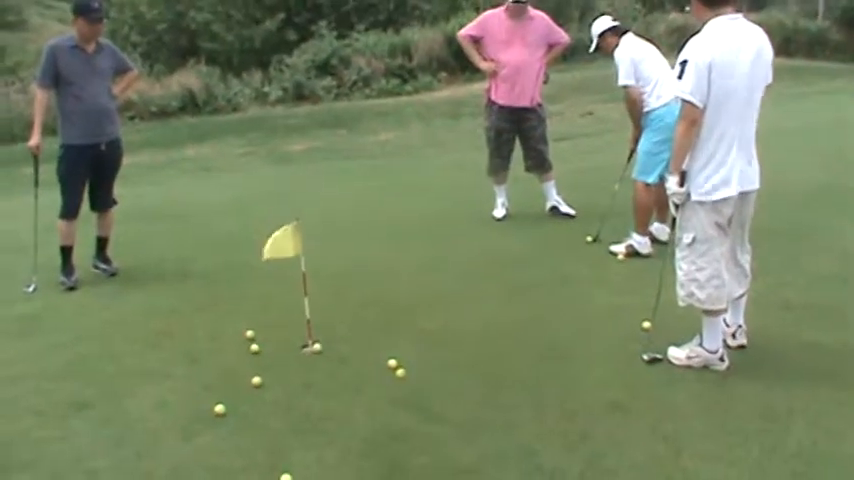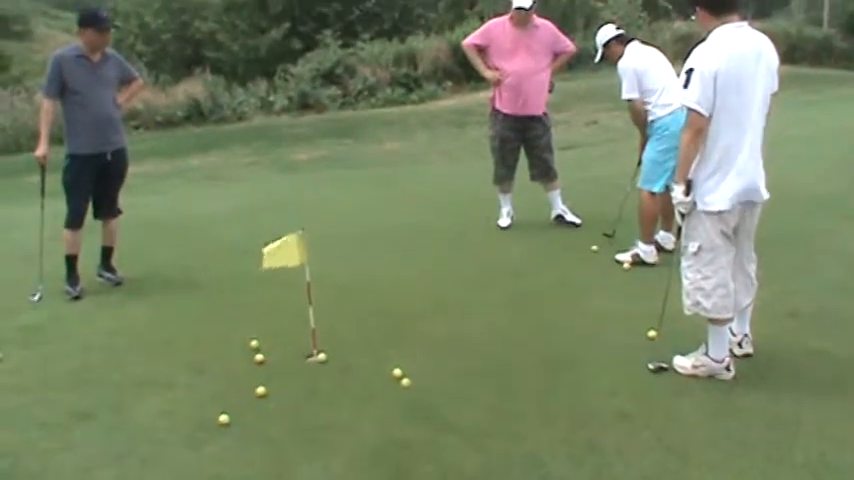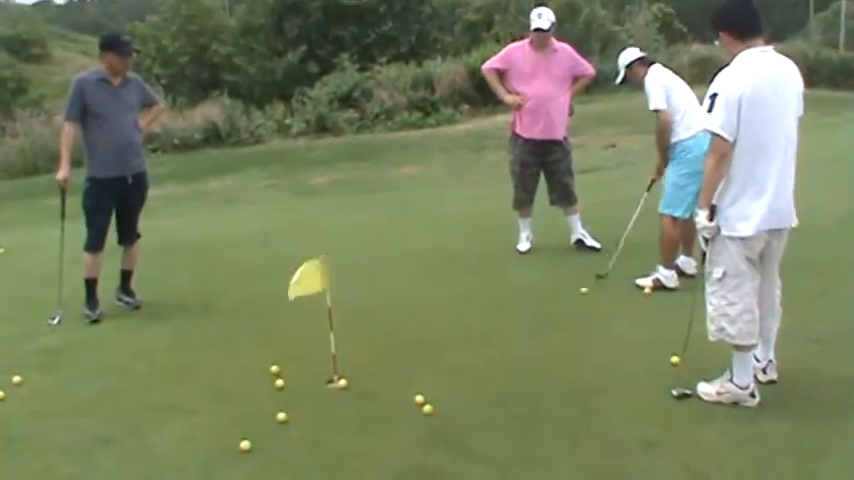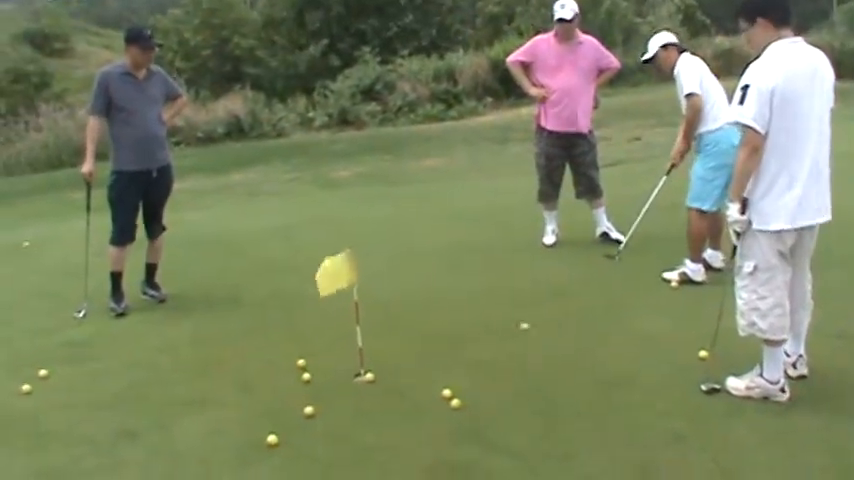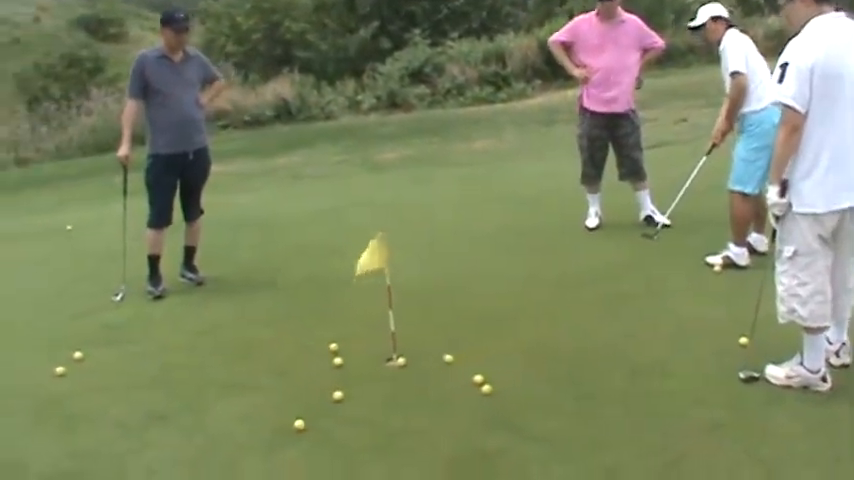
dt=0.5s
person 1, frame 1
left shoulder: (701, 46)
right shoulder: (760, 39)
left elbow: (690, 119)
right elbow: (757, 99)
left wrist: (674, 173)
left hip: (709, 176)
right hip: (745, 170)
left knee: (705, 261)
right knee: (736, 252)
left ankle: (711, 347)
right ankle: (734, 325)
person 1, frame 2
left shoulder: (707, 55)
right shoulder: (765, 47)
left elbow: (696, 127)
right elbow: (763, 108)
left wrist: (680, 182)
left hip: (715, 184)
right hip: (751, 178)
left knee: (711, 269)
right knee: (742, 260)
left ankle: (717, 356)
right ankle: (740, 334)
person 1, frame 3
left shoulder: (731, 80)
right shoulder: (790, 72)
left elbow: (720, 152)
right elbow: (789, 132)
left wrist: (703, 207)
left hip: (739, 209)
right hip: (779, 205)
left knee: (735, 295)
right knee: (767, 286)
left ankle: (742, 383)
right ankle: (765, 361)
person 1, frame 4
left shoulder: (763, 71)
right shoulder: (821, 62)
left elbow: (752, 145)
right elbow: (815, 127)
left wrist: (735, 200)
left hip: (771, 202)
right hip: (812, 198)
left knee: (765, 289)
right knee: (798, 279)
left ankle: (771, 378)
right ankle: (795, 354)
person 1, frame 5
left shoulder: (803, 47)
left elbow: (791, 125)
left wrist: (775, 183)
left hip: (813, 185)
left knee: (806, 275)
left ankle: (812, 367)
person 2, frame 1
left shoulder: (108, 50)
right shoulder: (56, 49)
left elbow: (132, 72)
right elbow: (43, 91)
left wrist: (116, 92)
right wrist: (37, 132)
left hip: (109, 140)
right hip: (75, 143)
left knee: (105, 202)
right knee: (70, 207)
left ankle: (101, 255)
right ankle: (67, 266)
person 2, frame 2
left shoulder: (113, 59)
right shoulder: (61, 60)
left elbow: (136, 81)
right elbow: (49, 101)
left wrist: (121, 101)
right wrist: (43, 142)
left hip: (114, 149)
right hip: (81, 152)
left knee: (109, 211)
right knee: (75, 216)
left ankle: (106, 265)
right ankle: (72, 276)
person 2, frame 3
left shoulder: (134, 83)
right shoulder: (83, 83)
left elbow: (157, 105)
right elbow: (70, 124)
left wrist: (142, 125)
right wrist: (64, 165)
left hip: (135, 172)
right hip: (101, 175)
left knee: (130, 235)
right knee: (95, 239)
left ankle: (125, 288)
right ankle: (91, 299)
person 2, frame 4
left shoulder: (159, 76)
right shoulder: (108, 77)
left elbow: (181, 98)
right elbow: (96, 118)
left wrist: (167, 117)
right wrist: (89, 158)
left hip: (160, 166)
right hip: (126, 169)
left knee: (155, 228)
right knee: (121, 233)
left ankle: (150, 281)
right ankle: (116, 292)
person 2, frame 5
left shoulder: (196, 60)
right shoulder: (145, 61)
left elbow: (219, 81)
right elbow: (133, 102)
left wrist: (205, 99)
right wrist: (126, 143)
left hip: (197, 150)
right hip: (163, 153)
left knee: (193, 212)
right knee: (158, 217)
left ankle: (188, 265)
right ankle: (154, 275)
person 3, frame 1
left shoulder: (623, 51)
right shoulder: (640, 44)
left elbow: (633, 96)
left wrist: (636, 130)
right wrist: (640, 129)
left hip: (661, 115)
right hip: (675, 110)
left knee: (644, 180)
right knee: (660, 175)
left ankle: (640, 241)
right ankle: (660, 228)
person 3, frame 2
left shoulder: (627, 62)
right shoulder: (648, 51)
left elbow: (636, 107)
left wrist: (644, 137)
right wrist: (648, 135)
left hip: (667, 124)
right hip: (681, 118)
left knee: (649, 188)
right knee: (666, 183)
left ankle: (646, 249)
right ankle: (666, 237)
person 3, frame 3
left shoulder: (653, 78)
right shoulder: (664, 76)
left elbow: (664, 120)
left wrist: (661, 157)
right wrist: (662, 158)
left hip: (690, 148)
right hip: (700, 144)
left knee: (670, 213)
right knee: (684, 209)
left ankle: (667, 274)
right ankle: (686, 261)
person 3, frame 4
left shoulder: (686, 65)
right shoulder: (689, 67)
left elbow: (696, 104)
right elbow: (690, 114)
left wrist: (685, 141)
right wrist: (679, 145)
left hip: (716, 140)
right hip: (725, 138)
left knee: (698, 206)
right knee: (711, 203)
left ankle: (694, 268)
right ankle: (713, 255)
person 3, frame 5
left shoulder: (733, 41)
right shoulder: (733, 43)
left elbow: (740, 84)
right elbow: (733, 92)
left wrist: (729, 122)
right wrist: (721, 123)
left hip: (759, 120)
right hip: (765, 118)
left knee: (741, 189)
right knee: (754, 185)
left ankle: (737, 251)
right ankle: (758, 238)
person 4, frame 1
left shoulder: (541, 21)
right shoulder: (490, 19)
left elbow: (563, 40)
right elbow: (464, 36)
left wrist: (544, 61)
right wrist: (481, 63)
left hip: (531, 102)
right hip: (500, 102)
left knee: (540, 155)
right knee: (498, 156)
left ankle: (553, 201)
right ankle: (500, 201)
person 4, frame 2
left shoulder: (546, 29)
right shoulder: (495, 27)
left elbow: (569, 49)
right elbow: (468, 44)
left wrist: (549, 70)
right wrist: (486, 71)
left hip: (536, 109)
right hip: (504, 110)
left knee: (546, 164)
right knee: (503, 165)
left ankle: (558, 210)
right ankle: (506, 210)
person 4, frame 3
left shoulder: (566, 53)
right shoulder: (514, 51)
left elbow: (588, 73)
right elbow: (488, 68)
left wrist: (570, 93)
right wrist: (505, 95)
left hip: (556, 133)
right hip: (524, 134)
left knee: (565, 188)
right knee: (523, 189)
left ankle: (578, 233)
right ankle: (525, 234)
person 4, frame 4
left shoulder: (591, 45)
right shoulder: (540, 44)
left elbow: (613, 65)
right elbow: (513, 61)
left wrist: (594, 85)
right wrist: (530, 88)
left hip: (581, 126)
right hip: (550, 126)
left knee: (591, 181)
right knee: (548, 182)
left ankle: (603, 226)
right ankle: (551, 227)
person 4, frame 5
left shoulder: (634, 24)
right shoulder: (581, 24)
left elbow: (657, 45)
right elbow: (555, 41)
left wrist: (638, 67)
right wrist: (573, 70)
left hip: (624, 107)
right hip: (592, 107)
left knee: (634, 163)
right knee: (591, 165)
left ankle: (647, 210)
right ankle: (594, 210)
